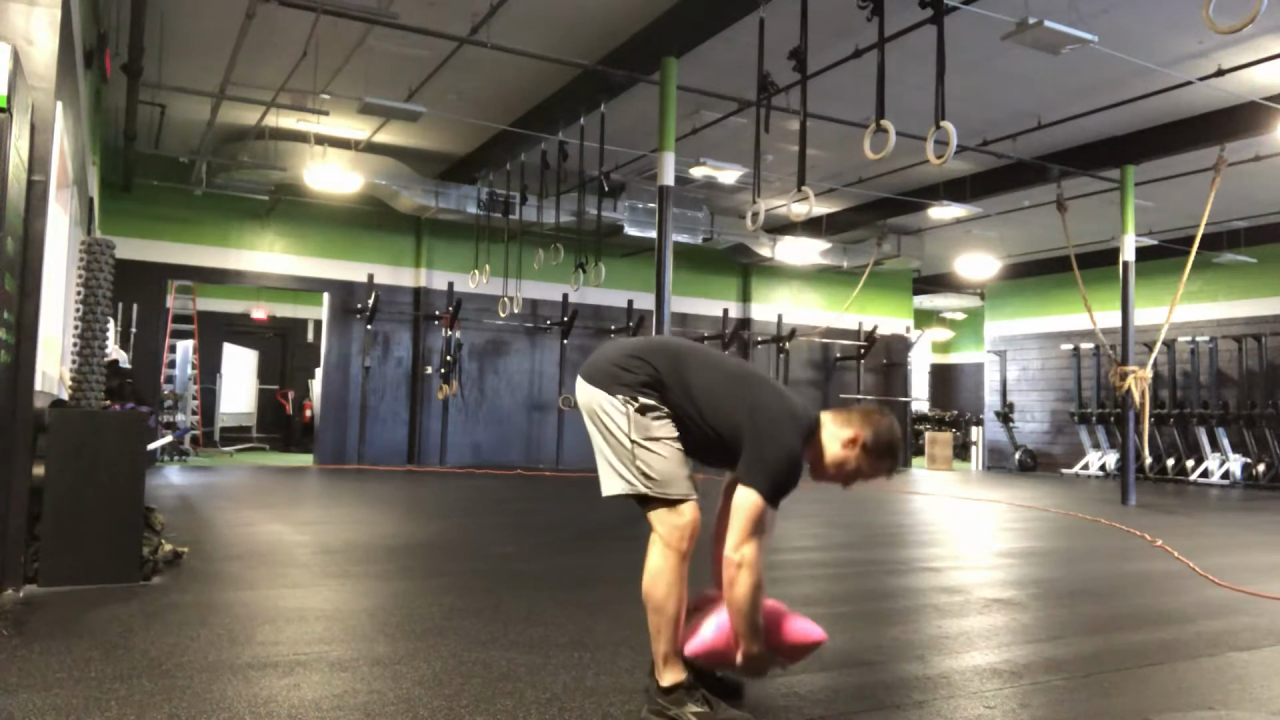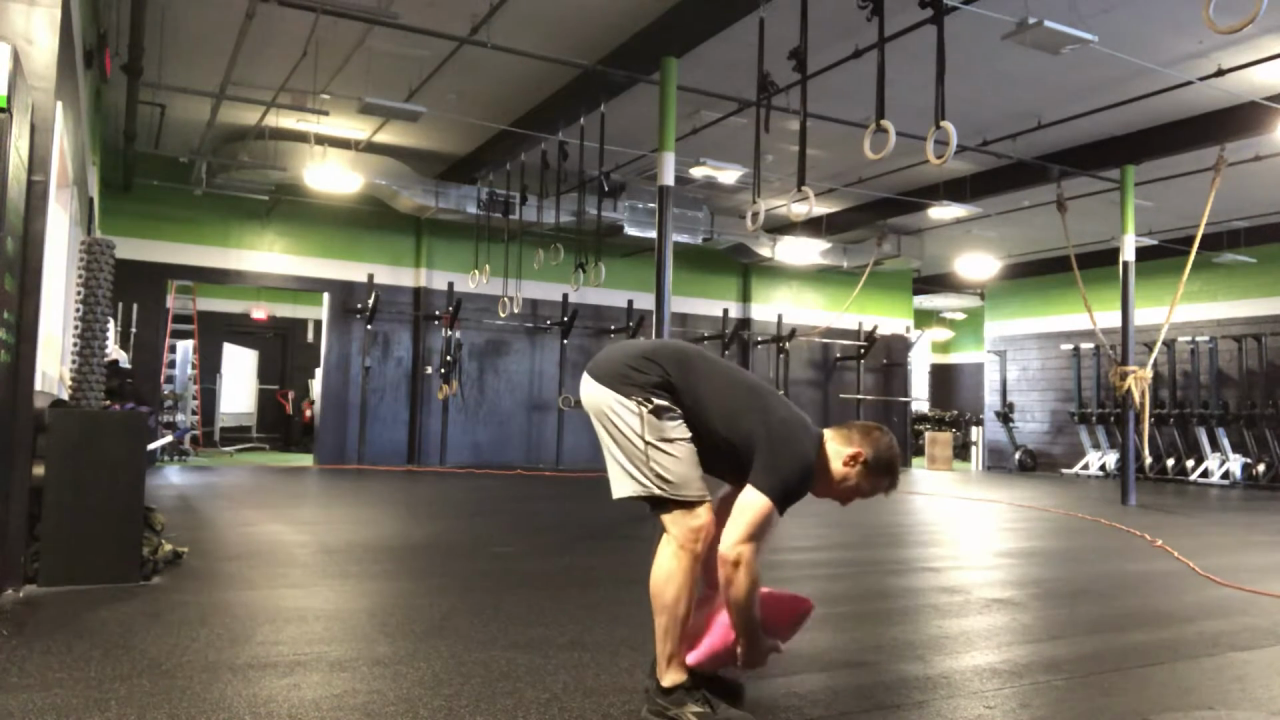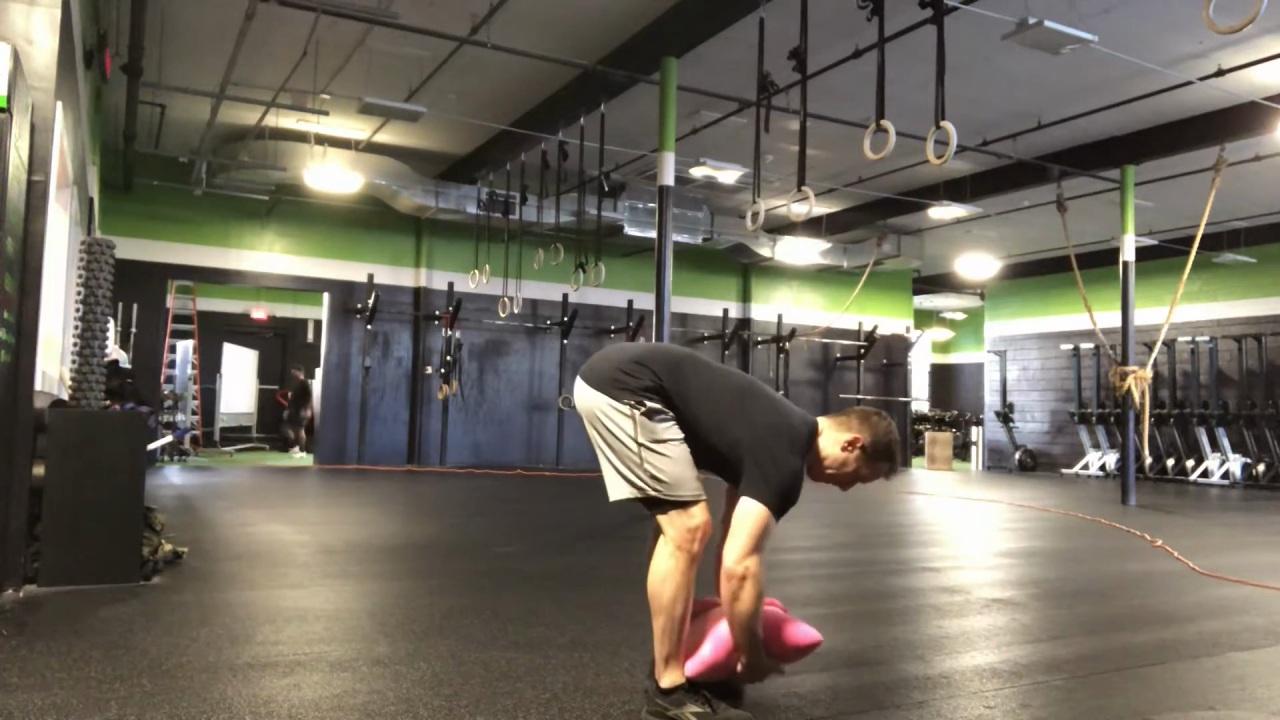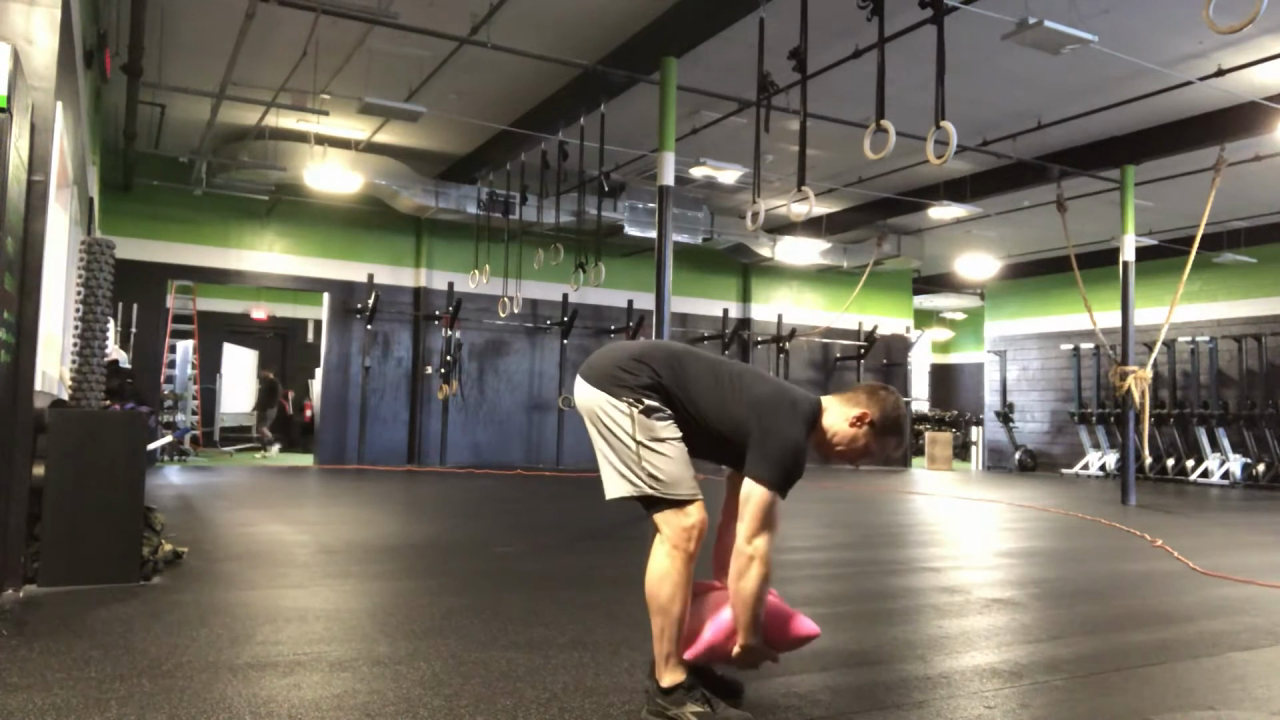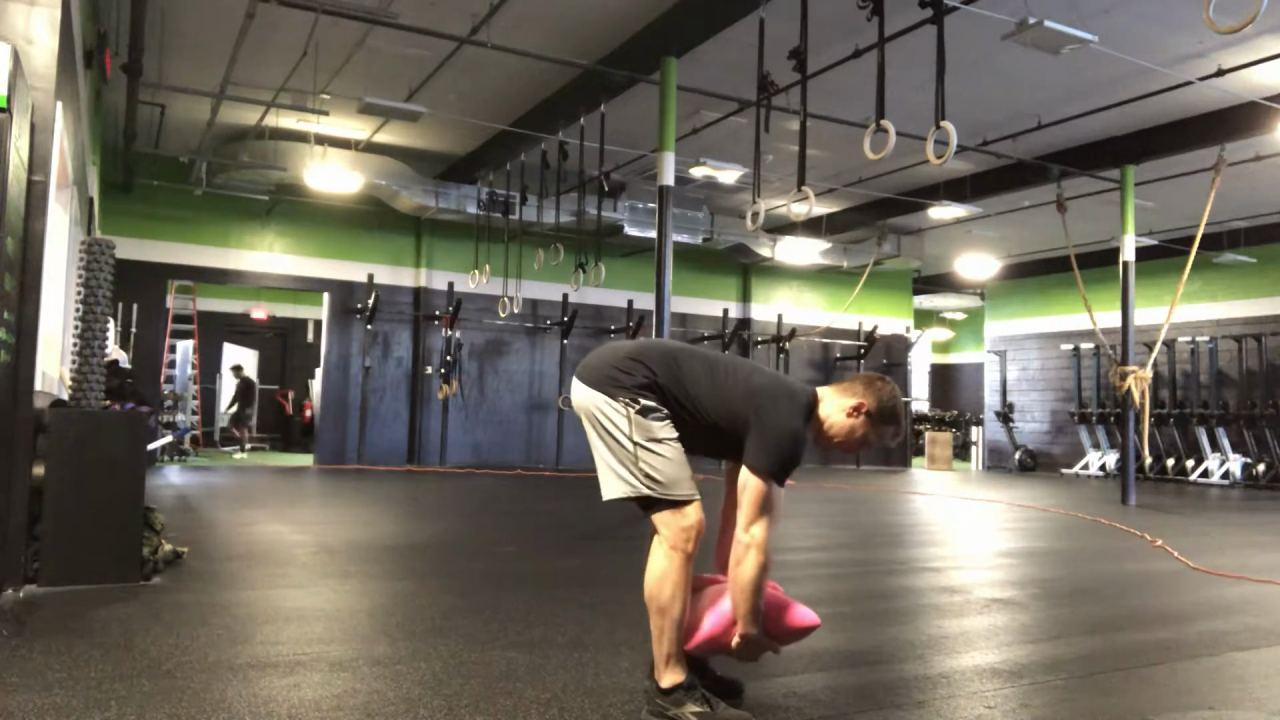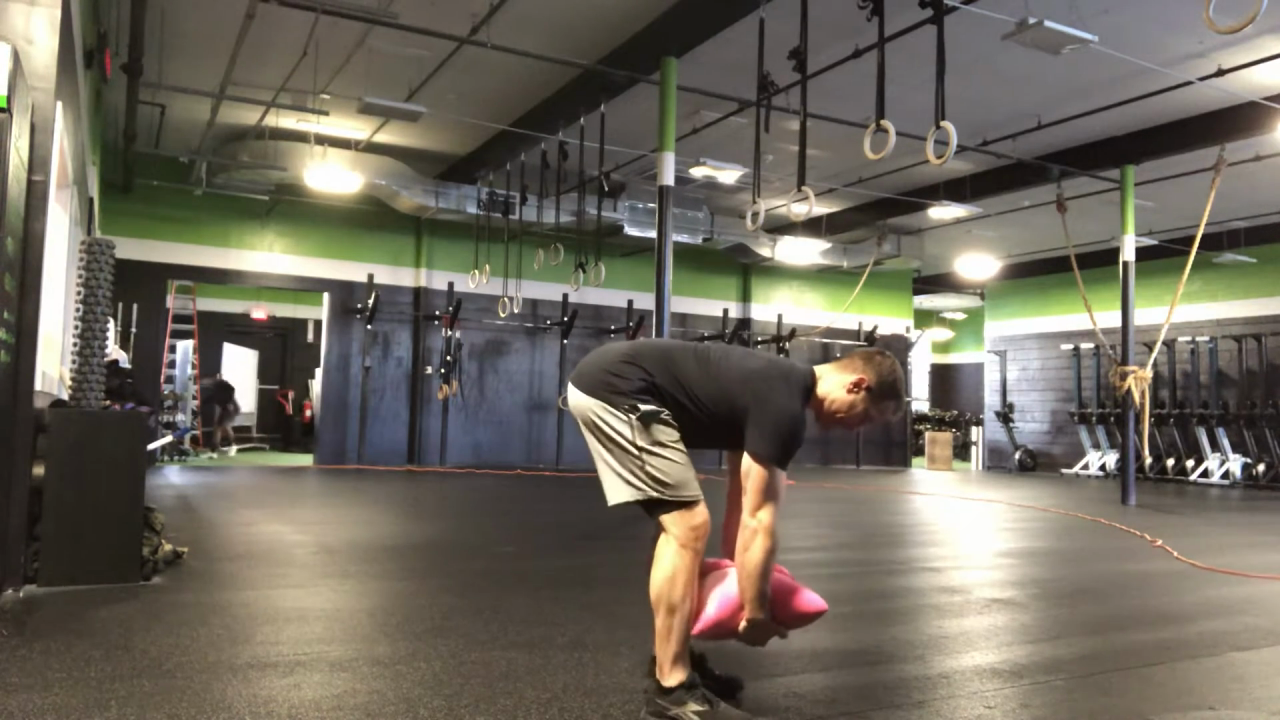
dt=0.5s
person 1, frame 1
left shoulder: (787, 429)
right shoulder: (784, 446)
left elbow: (730, 526)
right elbow: (740, 552)
left wrist: (728, 603)
right wrist: (752, 645)
left hip: (611, 375)
right hip: (620, 382)
left knee: (676, 527)
right knee: (678, 527)
left ankle: (674, 659)
person 1, frame 2
left shoulder: (786, 441)
right shoulder: (797, 458)
left elbow: (723, 535)
right elbow: (735, 552)
right wrist: (751, 641)
left hip: (617, 374)
right hip: (630, 382)
left knee: (688, 530)
right knee: (690, 531)
left ankle: (674, 660)
person 1, frame 3
left shoulder: (785, 431)
right shoulder: (784, 452)
left elbow: (734, 539)
right elbow: (740, 565)
left wrist: (725, 614)
right wrist: (751, 657)
left hip: (610, 379)
right hip: (622, 387)
left knee: (677, 527)
right knee: (687, 529)
left ankle: (672, 661)
person 1, frame 4
left shoulder: (786, 414)
right shoulder: (788, 433)
left elbow: (736, 529)
right elbow: (751, 546)
right wrist: (748, 640)
left hip: (612, 378)
right hip: (621, 385)
left knee: (678, 528)
right knee: (683, 528)
left ankle: (675, 659)
person 1, frame 5
left shoulder: (779, 403)
right shoulder: (785, 422)
left elbow: (737, 521)
right elbow: (752, 536)
left wrist: (724, 591)
right wrist: (748, 630)
left hip: (606, 378)
right hip: (616, 386)
left knee: (676, 527)
right knee: (680, 530)
left ankle: (674, 657)
person 1, frame 6
left shoulder: (779, 386)
right shoulder: (784, 406)
left elbow: (742, 507)
right elbow: (758, 521)
left wrist: (733, 576)
right wrist: (755, 613)
left hip: (604, 382)
right hip: (615, 390)
left knee: (680, 526)
right knee: (688, 528)
left ankle: (673, 657)
right ankle: (671, 689)
